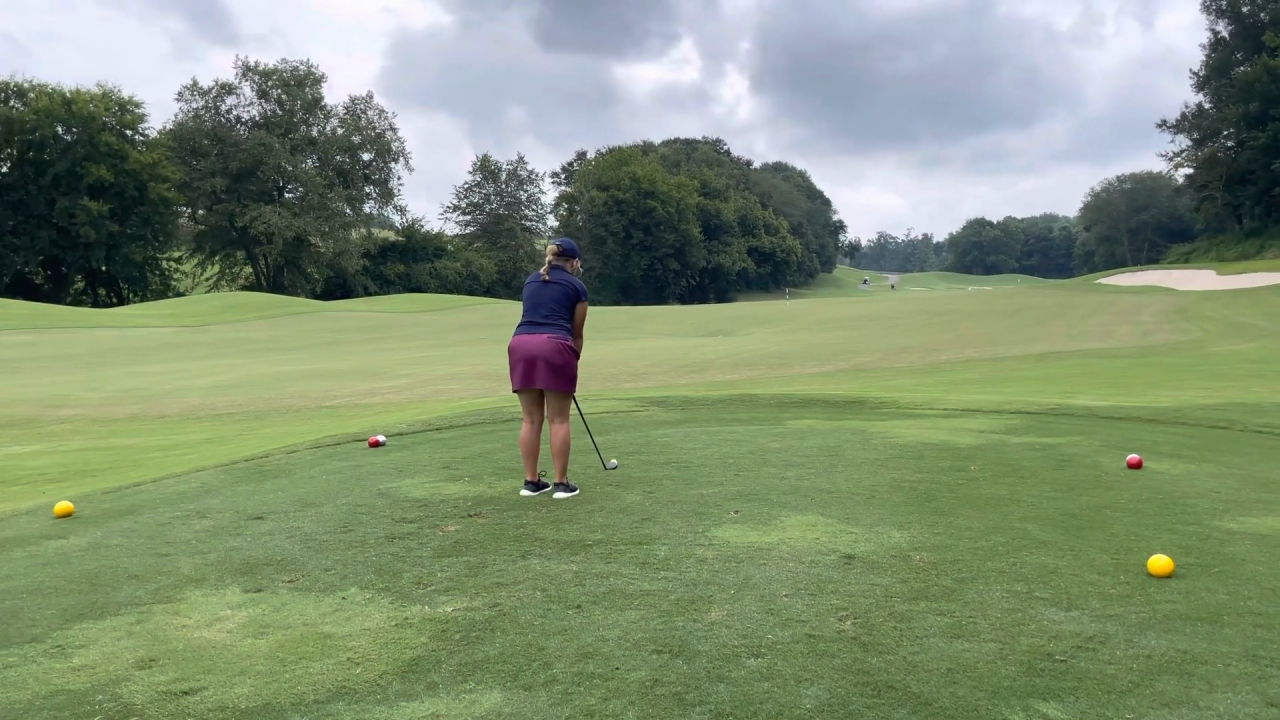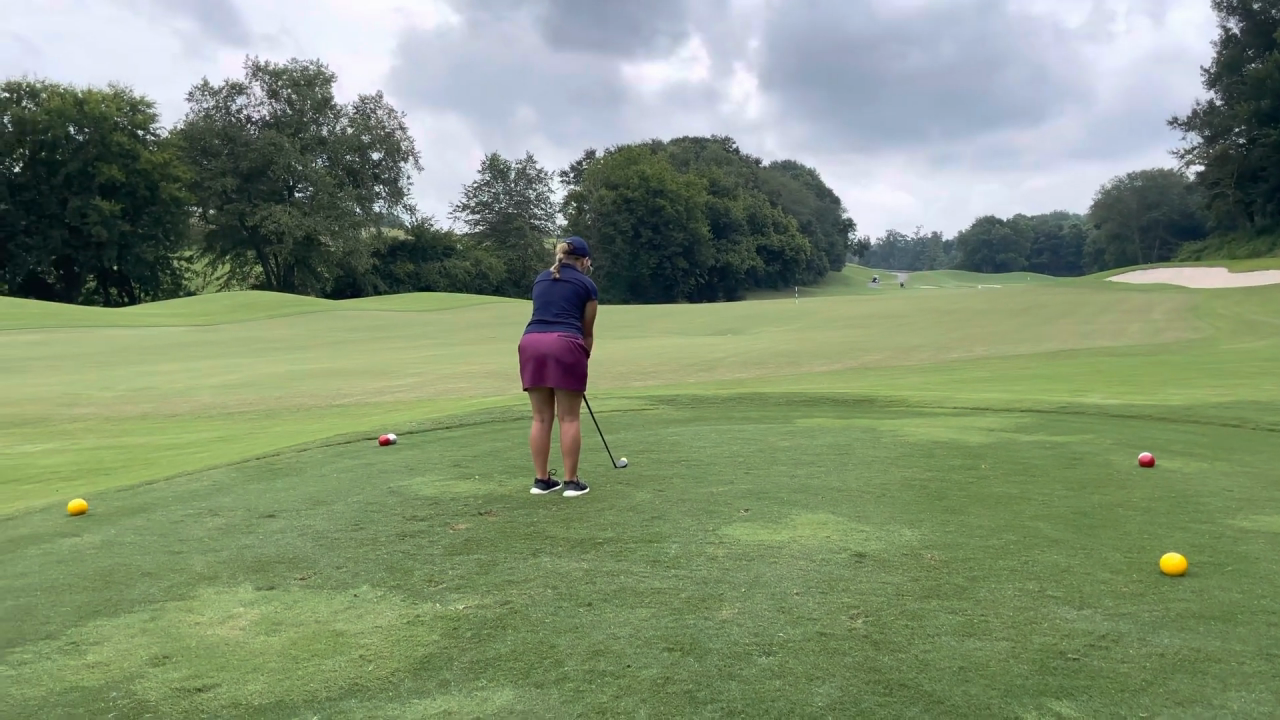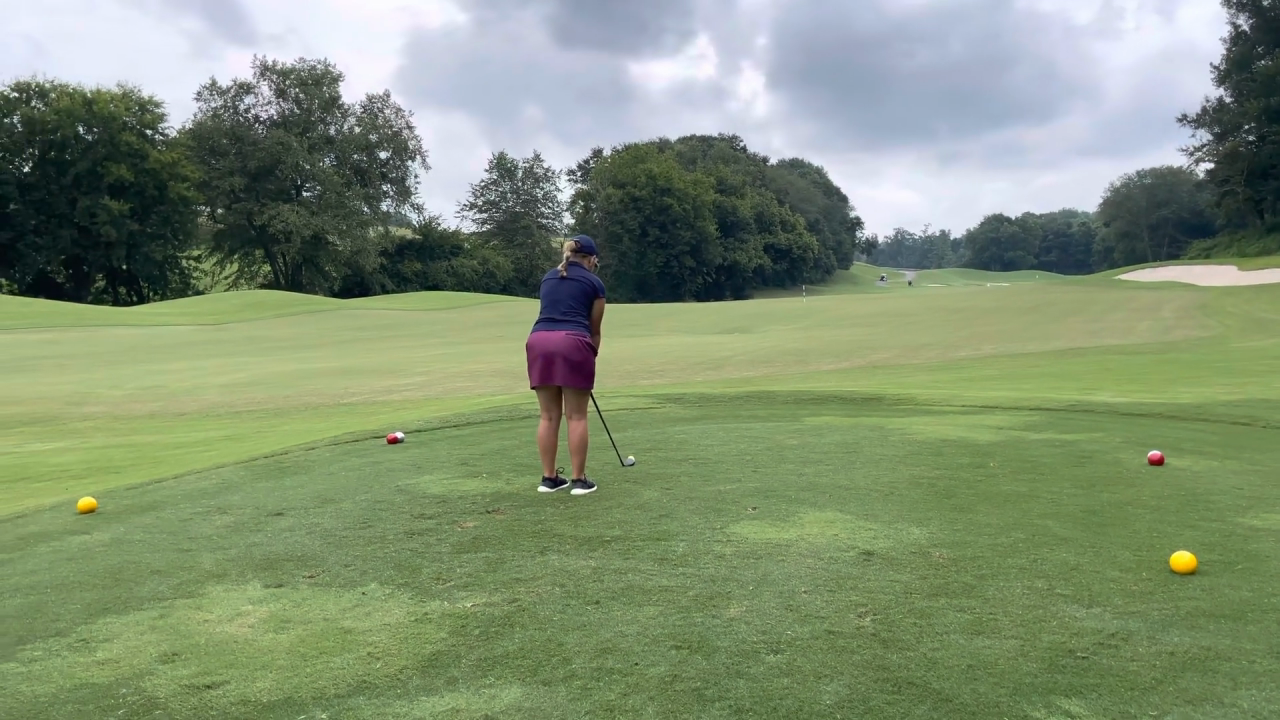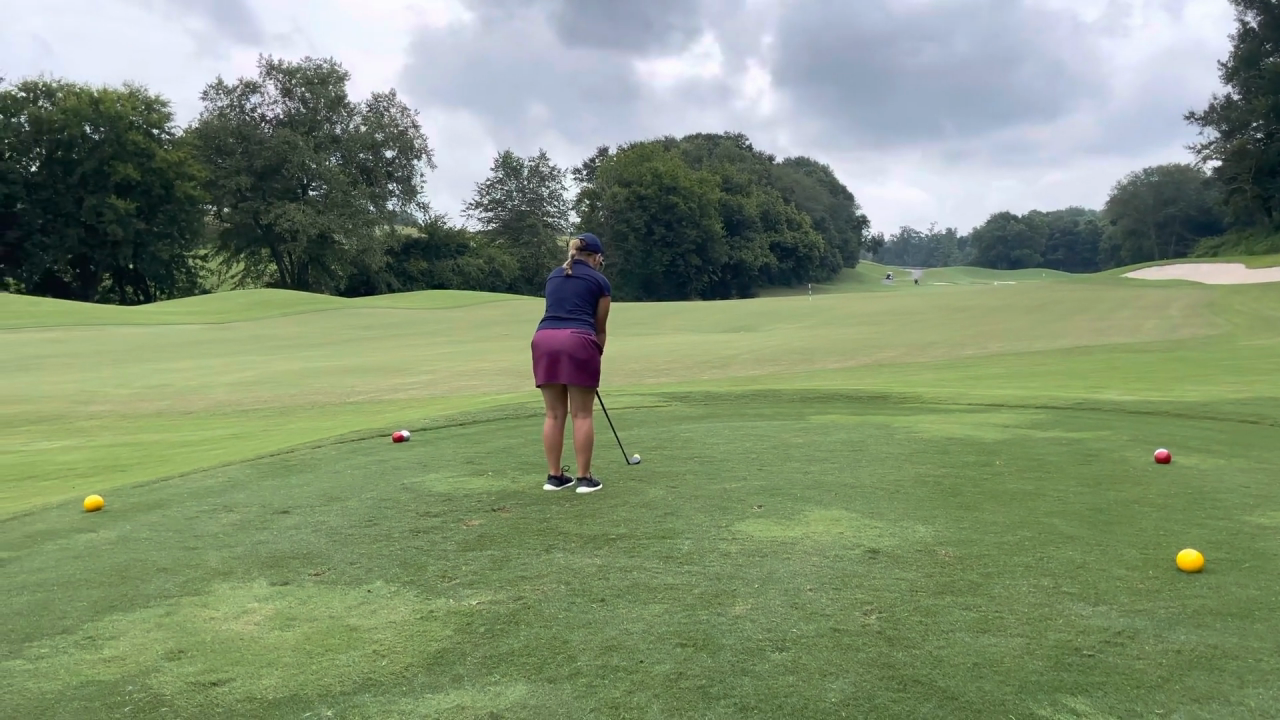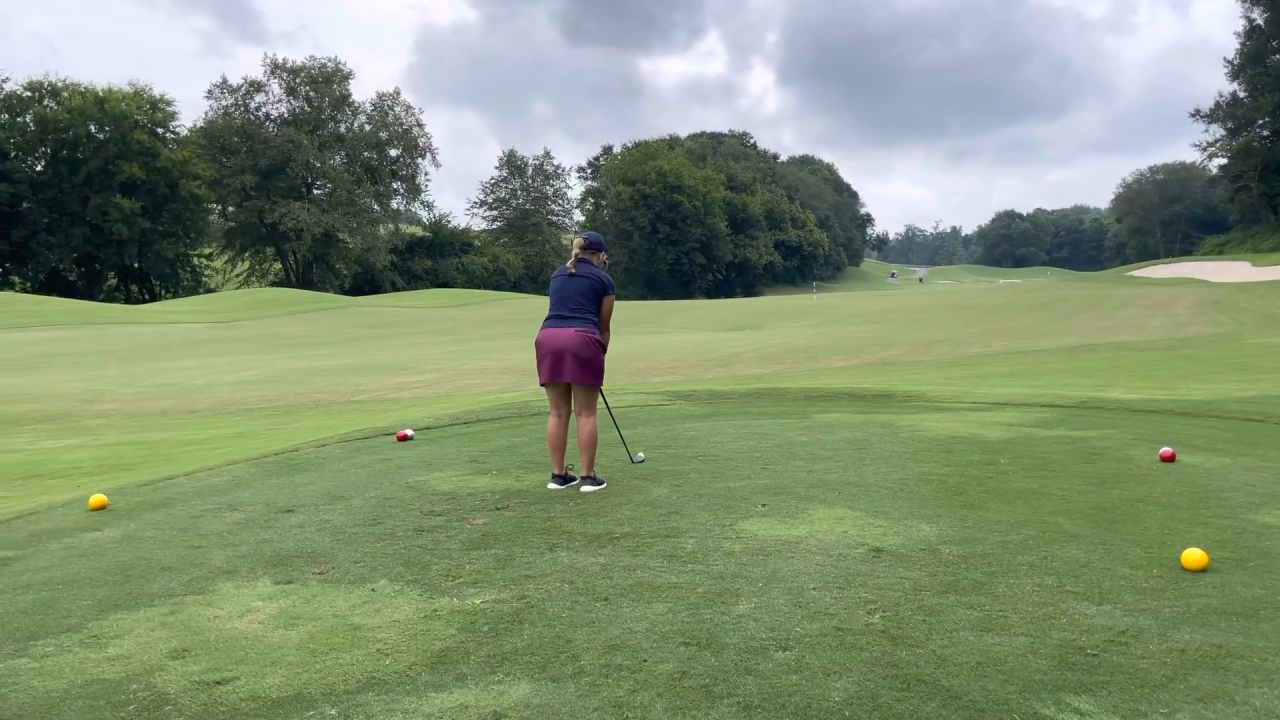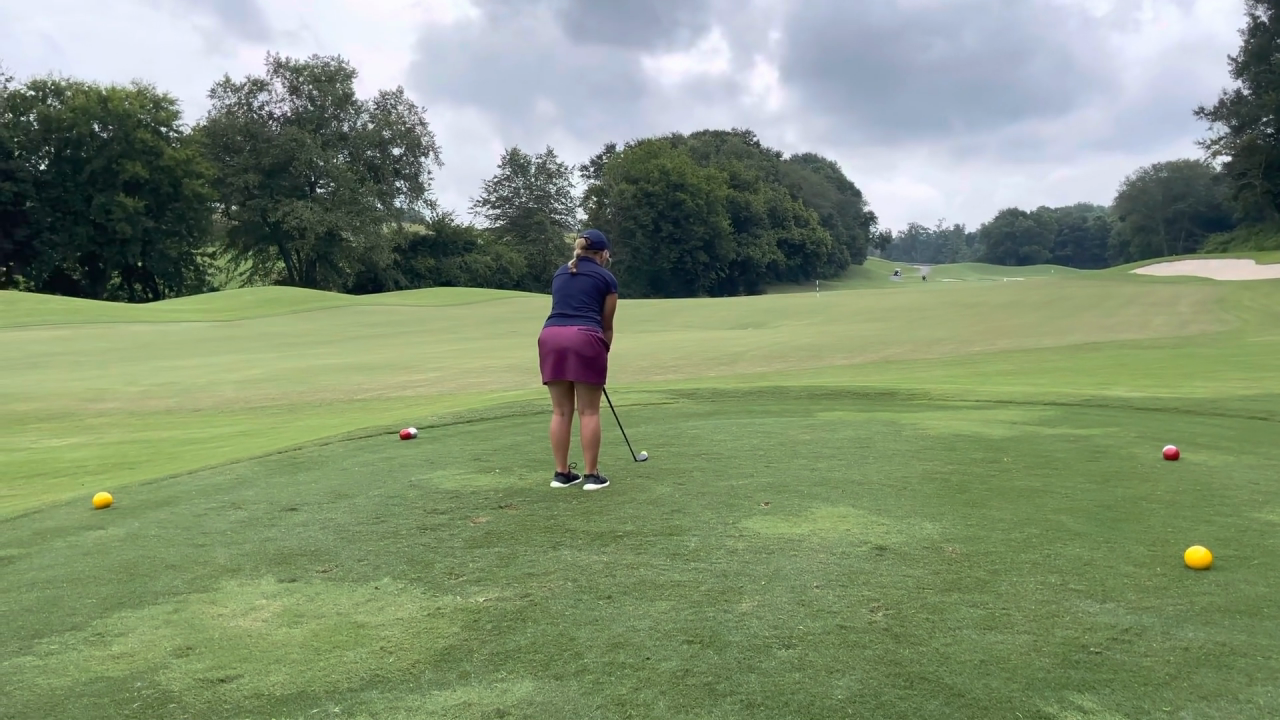
dt=0.2s
person 1, frame 1
left shoulder: (531, 280)
right shoulder: (577, 286)
right elbow: (577, 333)
right wrist: (574, 359)
left hip: (521, 344)
right hip: (555, 346)
left knee: (531, 419)
right knee: (559, 420)
left ankle: (531, 481)
right ankle: (561, 483)
person 1, frame 2
left shoulder: (541, 279)
right shoulder: (587, 284)
right elbow: (587, 331)
right wrist: (584, 357)
left hip: (531, 342)
right hip: (565, 345)
left knee: (541, 417)
right knee: (569, 418)
left ankle: (541, 479)
right ankle: (571, 481)
person 1, frame 3
left shoulder: (548, 277)
right shoulder: (594, 283)
right elbow: (594, 329)
right wrist: (592, 356)
left hip: (539, 341)
right hip: (573, 343)
left knee: (548, 415)
right knee: (576, 416)
left ankle: (548, 477)
right ankle: (578, 479)
person 1, frame 4
left shoulder: (554, 275)
right shoulder: (599, 281)
right elbow: (600, 327)
right wrist: (597, 354)
left hip: (544, 339)
right hip: (578, 341)
left knee: (554, 414)
right knee: (582, 415)
left ankle: (554, 476)
right ankle: (584, 478)
person 1, frame 5
left shoulder: (558, 274)
right shoulder: (604, 279)
right elbow: (604, 326)
right wrist: (601, 352)
left hip: (548, 338)
right hip: (582, 340)
left knee: (558, 412)
right knee: (586, 413)
left ankle: (558, 474)
right ankle: (588, 477)
person 1, frame 6
left shoulder: (560, 272)
right shoulder: (606, 278)
right elbow: (606, 324)
right wrist: (604, 351)
left hip: (551, 336)
right hip: (585, 338)
left knee: (561, 410)
right knee: (589, 412)
left ankle: (561, 473)
right ankle: (591, 475)
